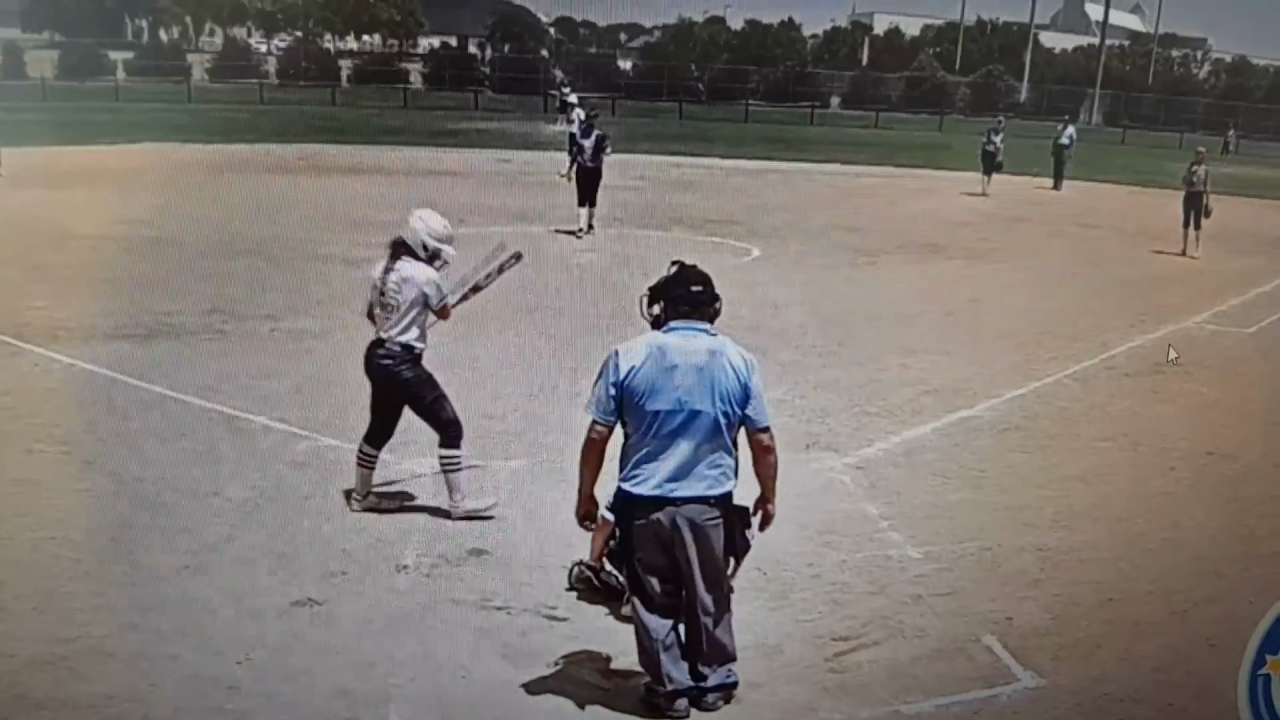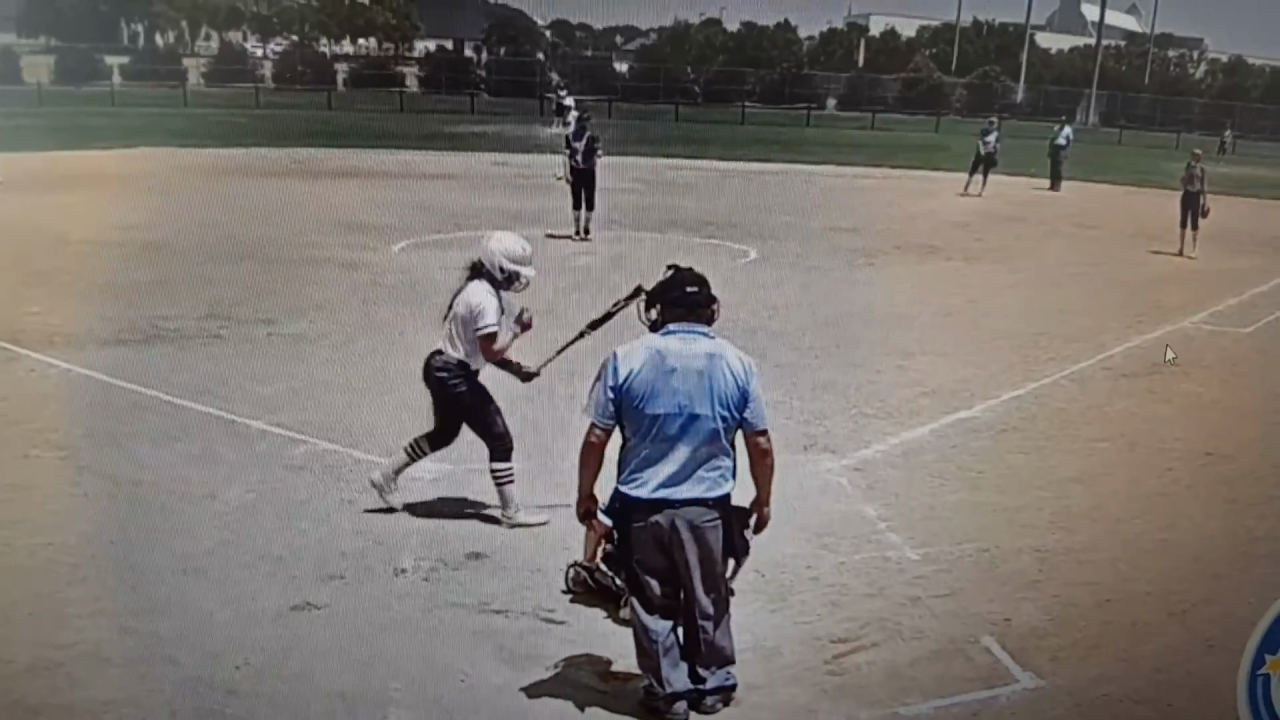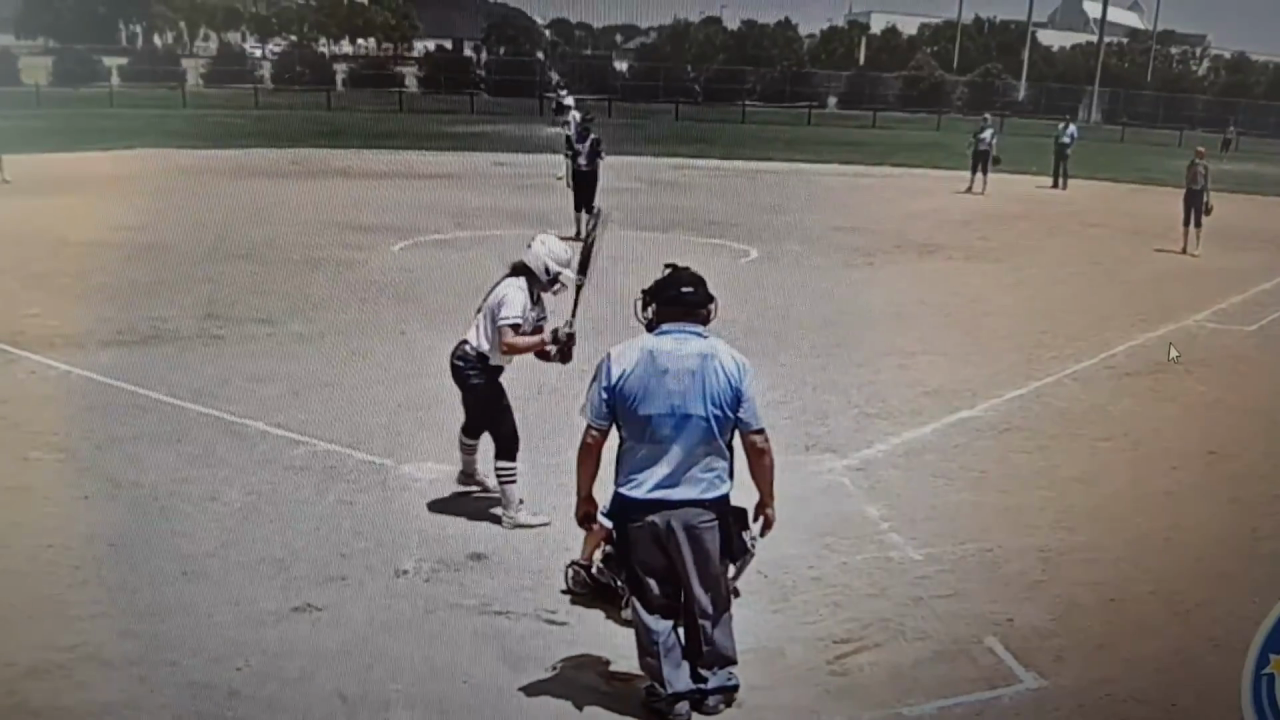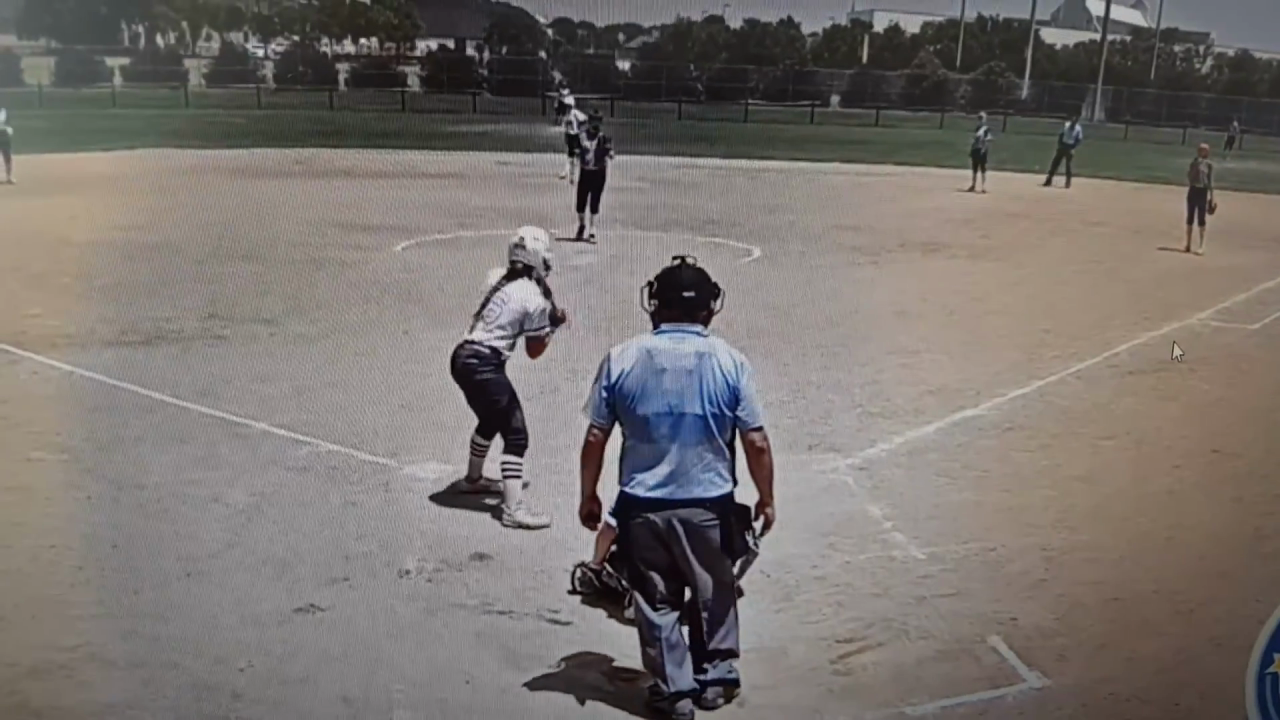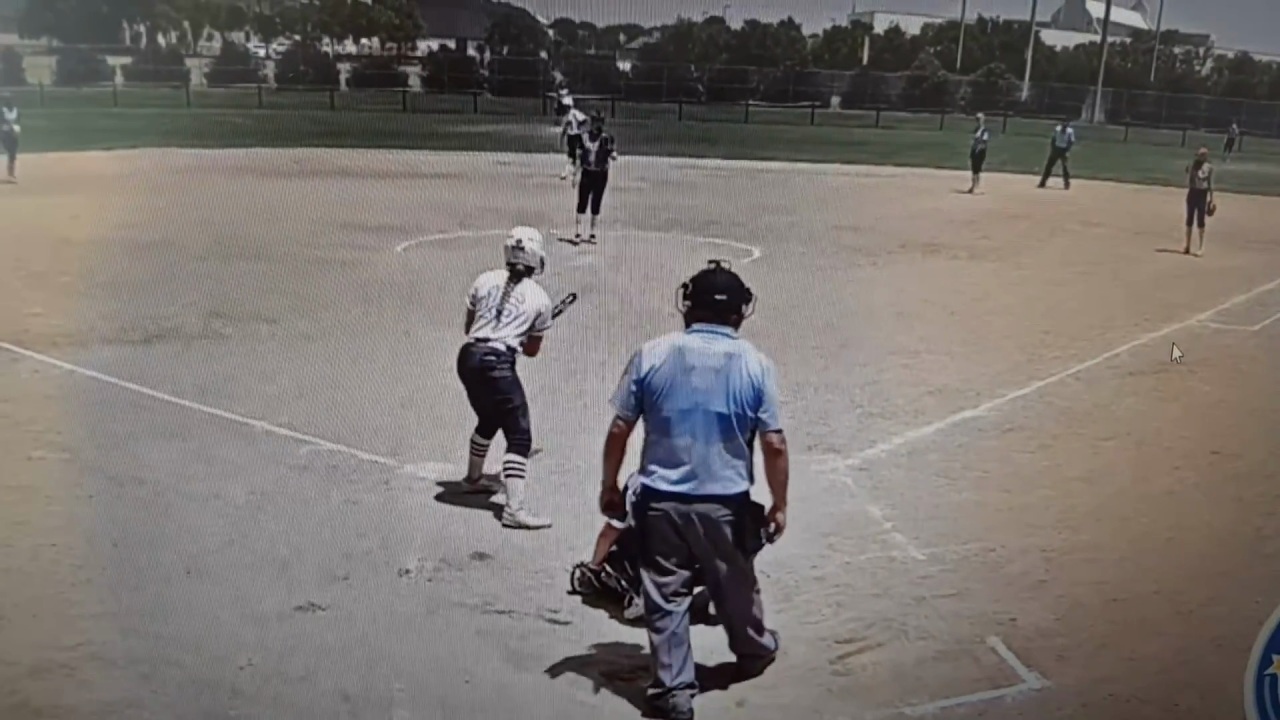
dt=0.4s
person 1, frame 1
left shoulder: (629, 356)
right shoulder: (738, 361)
left elbow: (597, 435)
right elbow: (763, 443)
left wrist: (586, 494)
right wrist: (768, 496)
left hip: (643, 504)
right hip: (709, 504)
left knee: (655, 602)
right knee: (709, 599)
right ankle: (713, 683)
person 1, frame 2
left shoulder: (626, 359)
right shoulder: (736, 363)
left elbow: (596, 437)
right elbow: (760, 445)
left wrist: (585, 494)
right wrist: (763, 498)
left hip: (641, 506)
right hip: (707, 506)
left knee: (653, 604)
right knee: (708, 601)
person 1, frame 3
left shoulder: (620, 360)
right shoulder: (731, 363)
left elbow: (592, 439)
right elbow: (757, 444)
left wrist: (584, 496)
right wrist: (767, 499)
left hip: (640, 508)
right hip: (705, 507)
left knee: (654, 605)
right knee: (709, 602)
person 1, frame 4
left shoulder: (621, 359)
right shoulder: (729, 361)
left elbow: (594, 439)
right elbow: (756, 443)
left wrist: (589, 495)
right wrist: (766, 498)
left hip: (643, 506)
right hip: (709, 504)
left knee: (657, 603)
right knee: (714, 596)
right ankle: (716, 679)
person 1, frame 5
left shoulder: (651, 355)
right shoulder: (755, 364)
left elbow: (619, 430)
right elbow: (774, 445)
left wrist: (609, 485)
right wrist: (779, 504)
left hip: (661, 500)
right hip: (725, 502)
left knee: (665, 598)
right knee: (735, 586)
right ankle: (754, 651)
person 2, frame 1
left shoulder: (384, 268)
right shoulder: (424, 275)
right elbow: (445, 314)
left hip: (378, 357)
right hip: (402, 364)
left knee: (379, 428)
right knee: (450, 428)
left ankle: (361, 495)
right ankle: (458, 500)
person 2, frame 2
left shoulder: (485, 290)
right shoulder: (485, 298)
left elbow: (483, 347)
right elbow: (494, 351)
left wrist: (514, 367)
right wrist: (516, 329)
left hip: (440, 370)
right hip: (456, 377)
left knee: (444, 433)
right knee: (500, 440)
left ankle: (387, 477)
right ankle: (512, 512)
person 2, frame 3
left shoulder: (534, 295)
right shoulder: (515, 294)
left elbow: (535, 345)
right elbow: (508, 344)
left wrist: (556, 351)
right wrist: (549, 338)
left hip: (474, 364)
right hip: (475, 367)
left knee: (478, 421)
right knee: (506, 437)
left ankle: (468, 473)
right ankle: (512, 512)
person 2, frame 4
left shoulder: (498, 277)
right shoulder: (534, 300)
right elbow: (535, 351)
left wrist: (548, 320)
right wrist: (551, 327)
left hip: (464, 359)
right hip: (485, 366)
left knee: (489, 421)
right knee: (515, 435)
left ankle: (473, 479)
right ankle: (513, 510)
person 2, frame 5
left shoulder: (485, 280)
right shoulder: (539, 298)
right elbow: (532, 350)
left hip: (469, 357)
right hip: (497, 364)
left knee: (488, 420)
right knee: (519, 436)
left ankle: (474, 478)
right ankle: (515, 509)
